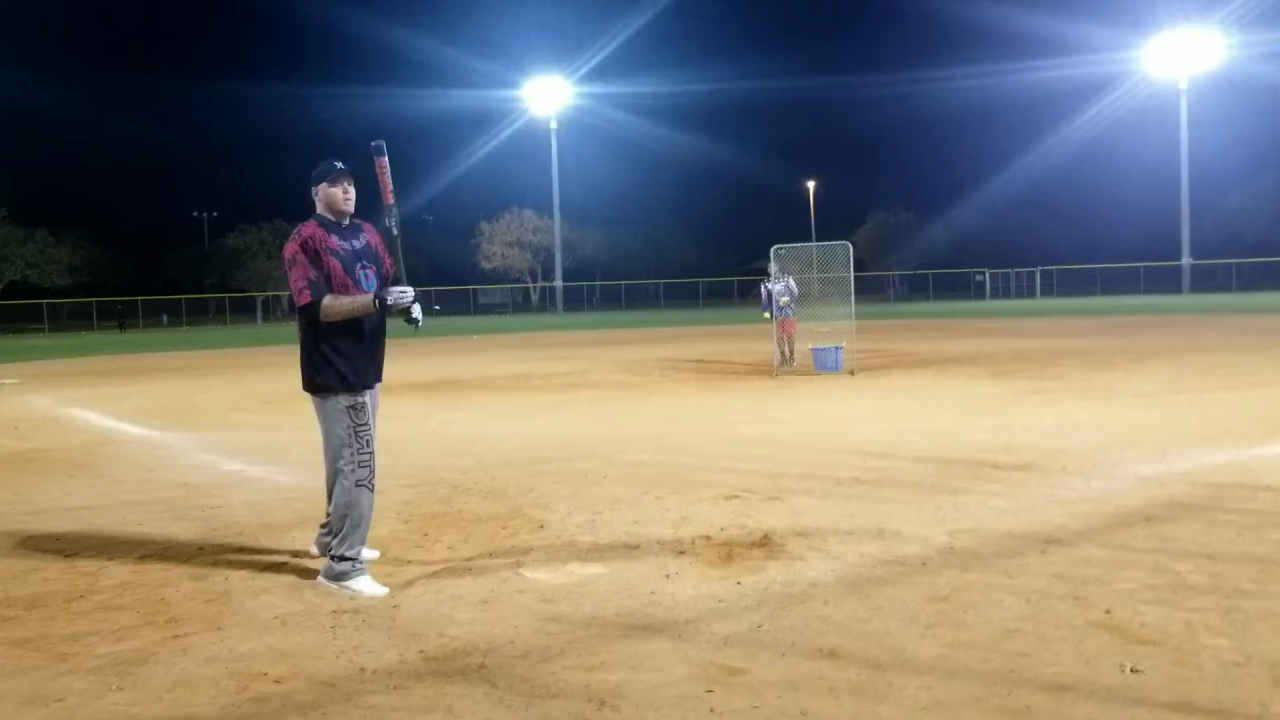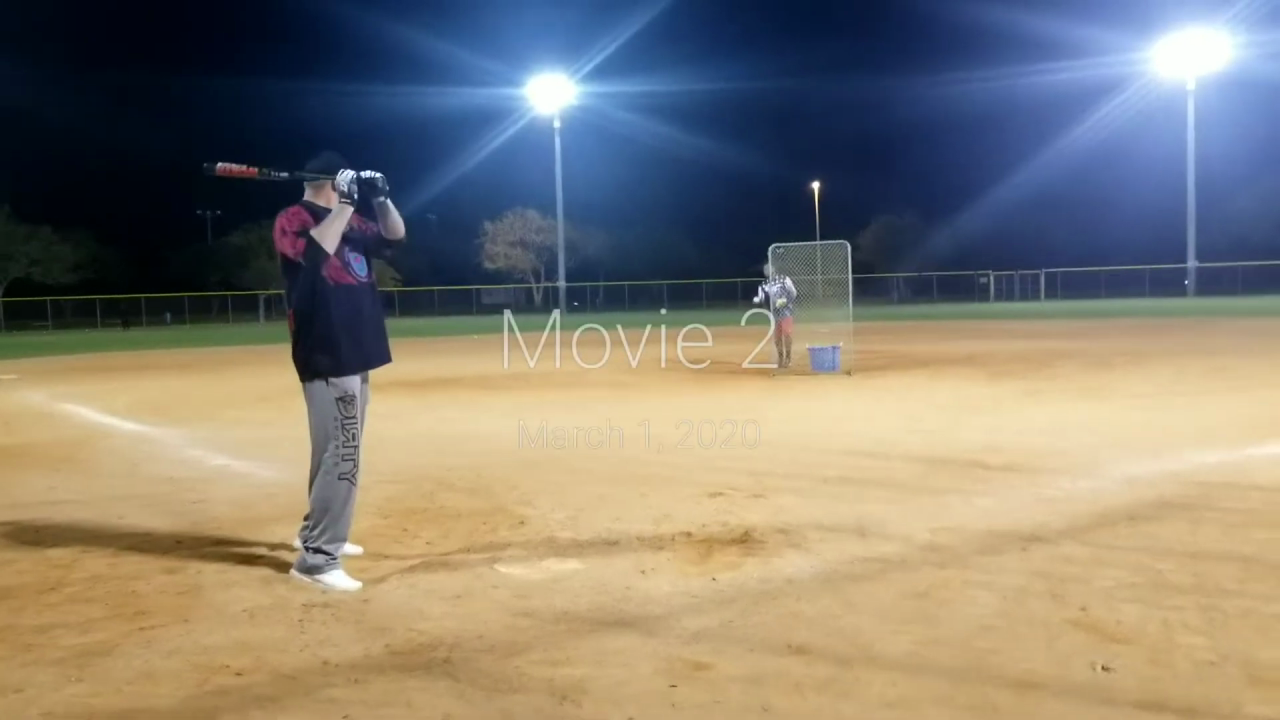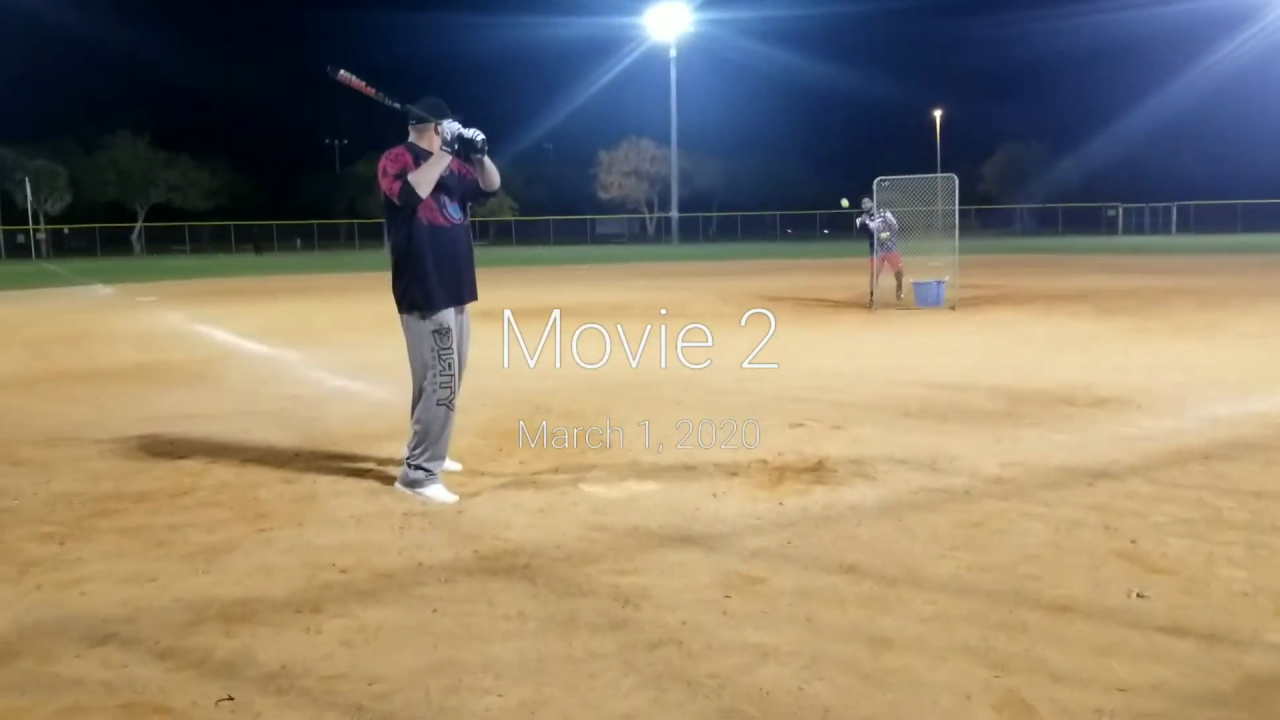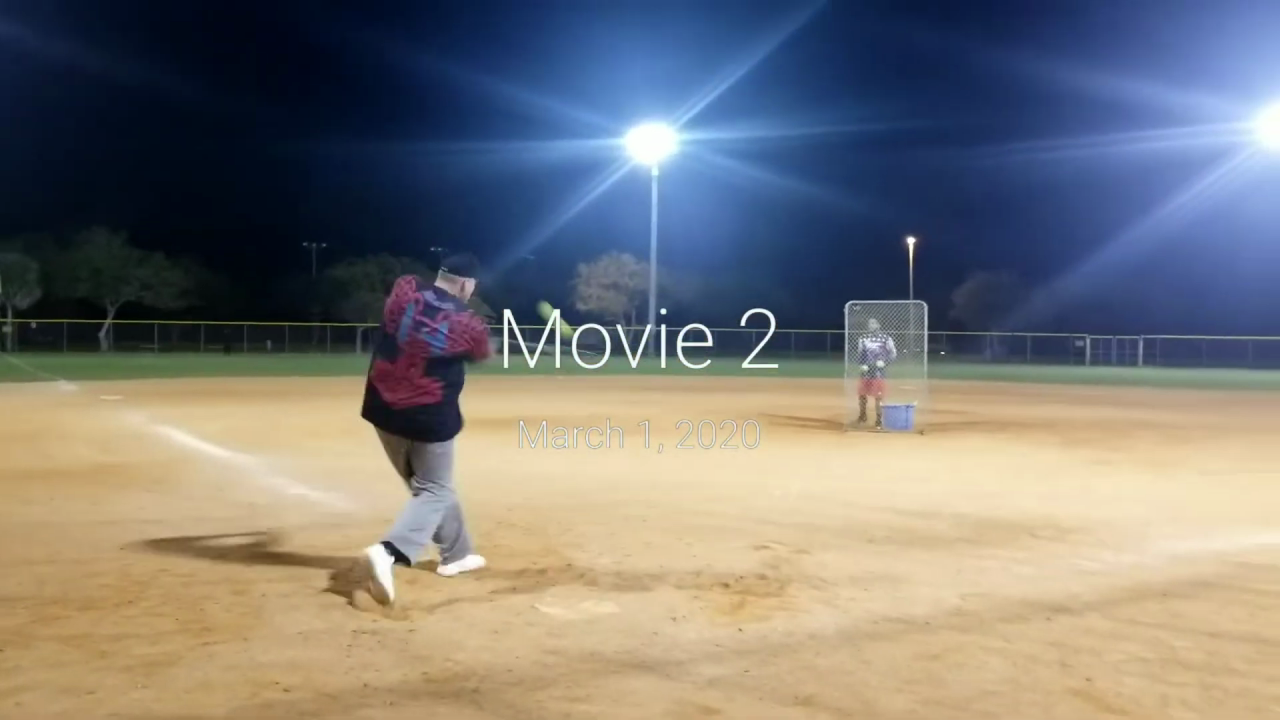
dt=1s
person 1, frame 1
left shoulder: (367, 233)
right shoulder: (305, 240)
left elbow: (388, 280)
right elbow: (317, 307)
left wrist: (404, 302)
right wrist: (378, 301)
left hip: (367, 366)
right hip: (334, 372)
left knee: (351, 459)
right knee: (356, 463)
left ankle: (333, 536)
right ankle: (342, 565)
person 1, frame 2
left shoulder: (348, 220)
right shoulder: (293, 218)
left elbow: (394, 235)
right elbow: (315, 252)
left wrist: (378, 196)
right wrist: (346, 201)
left hip: (355, 352)
right hip: (326, 356)
left knee: (338, 451)
right knee: (340, 455)
left ankle: (317, 532)
right ankle: (317, 558)
person 1, frame 3
left shoulder: (450, 164)
right shoulder: (397, 159)
left elbow: (490, 186)
right elbow: (409, 194)
left wrist: (478, 152)
right wrist: (445, 150)
left hip: (453, 287)
right hip: (424, 291)
left knee: (450, 376)
right knee: (440, 380)
left ankle: (426, 449)
right ankle: (418, 473)
person 1, frame 4
left shoulder: (406, 289)
right shoulder: (468, 324)
right elbow: (481, 354)
left hip: (383, 412)
right hip: (428, 420)
left knee: (428, 485)
right knee: (434, 494)
left ankle: (455, 552)
right ankle: (388, 551)
